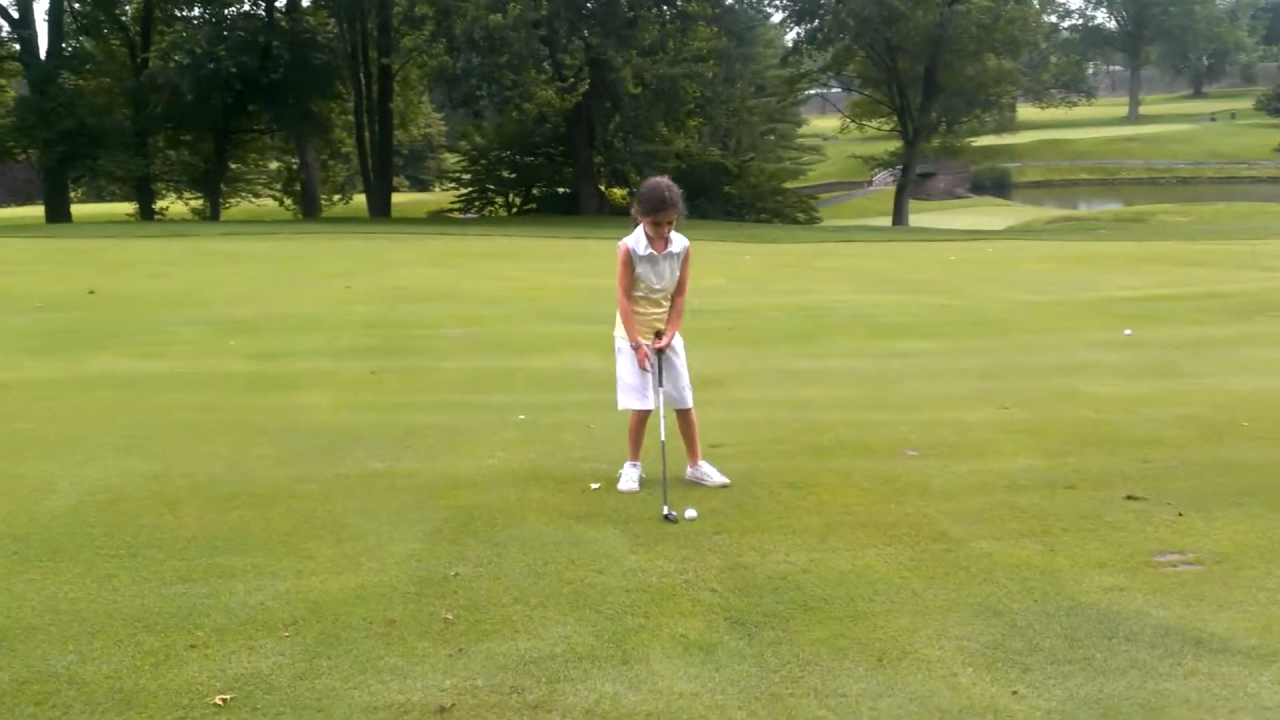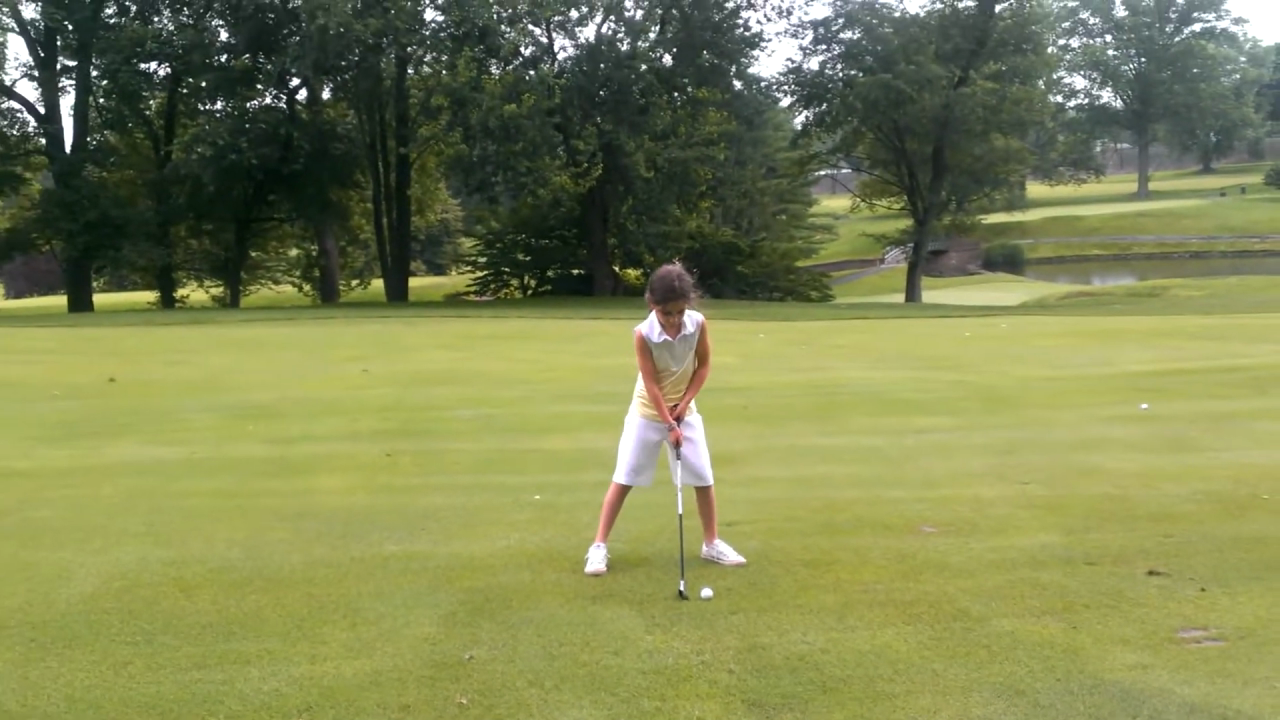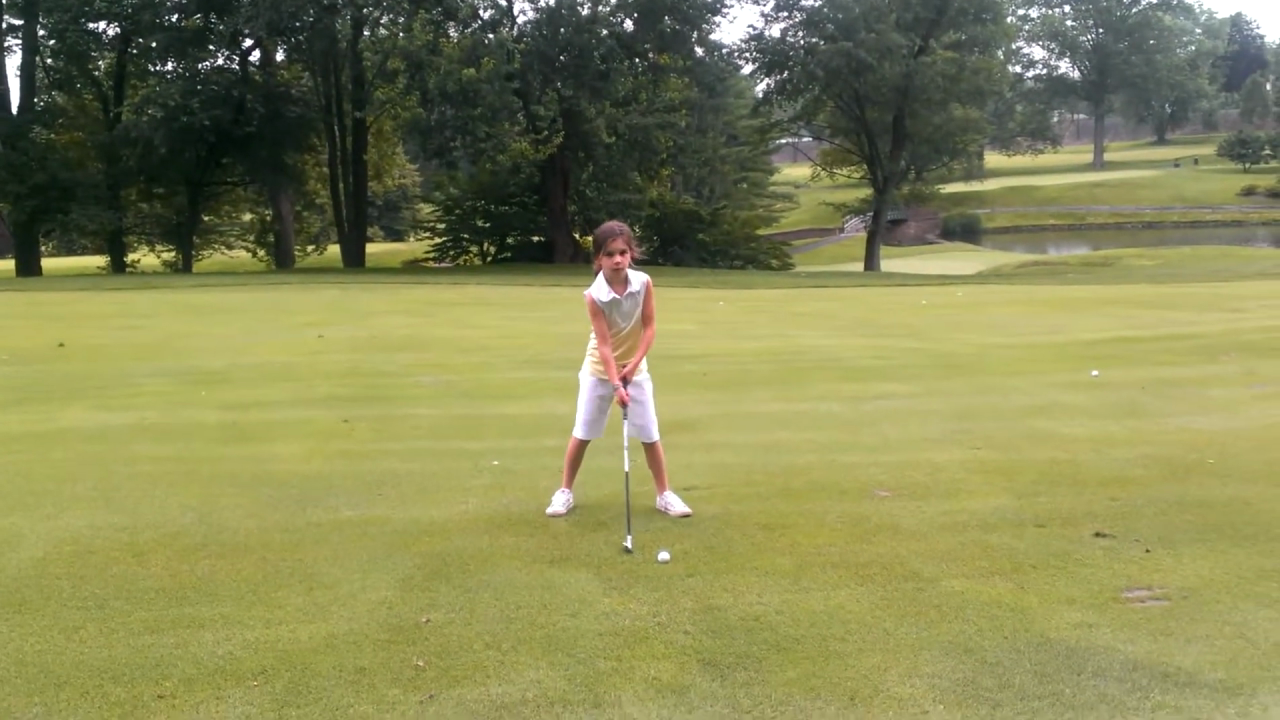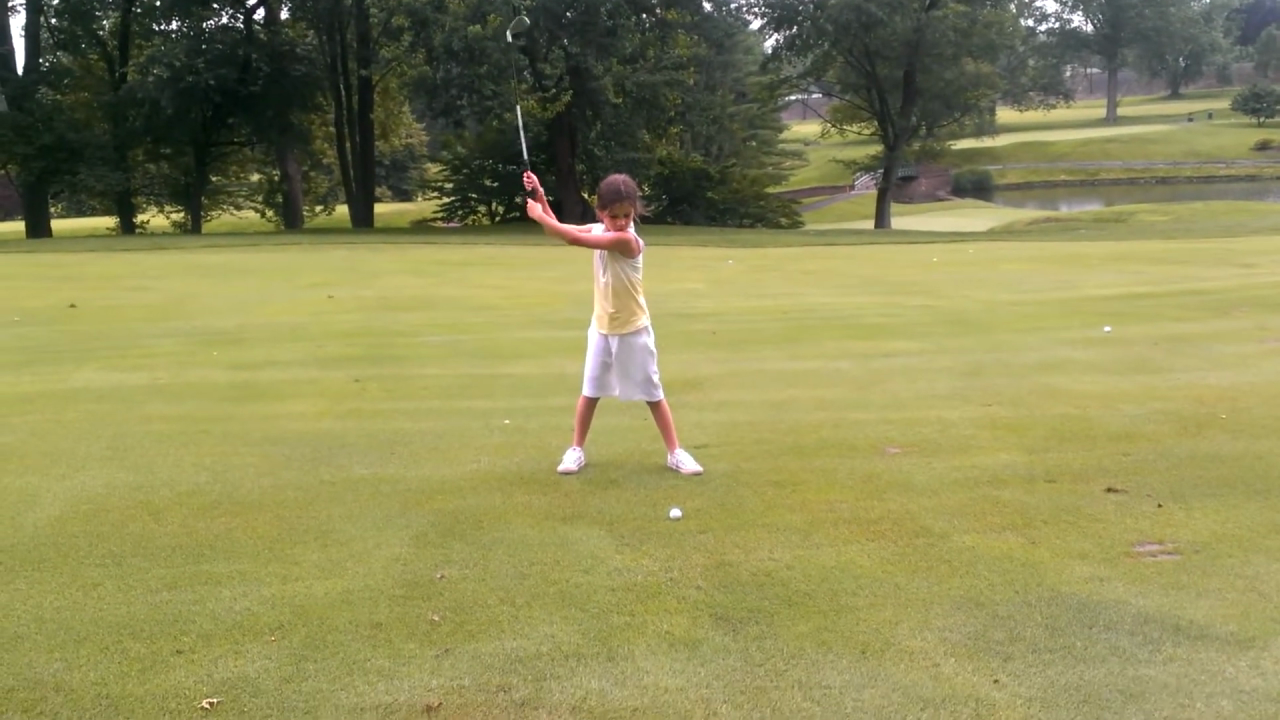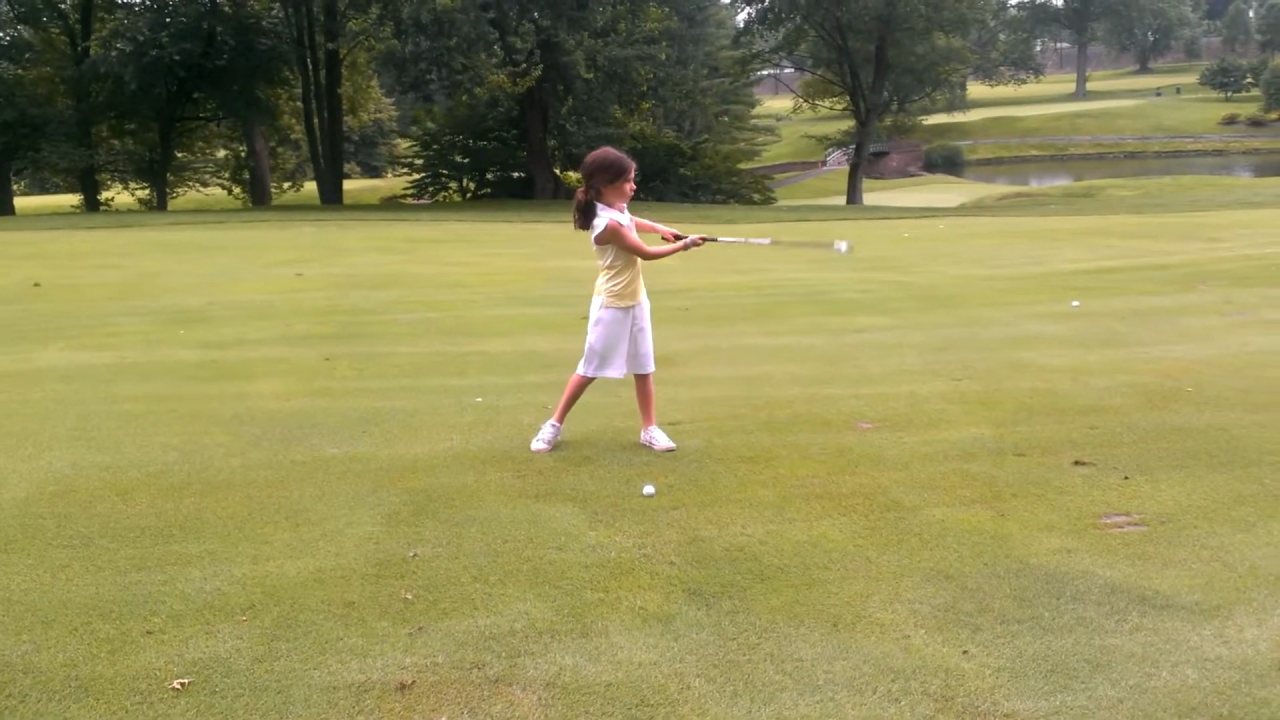
dt=1s
person 1, frame 1
left shoulder: (682, 246)
right shoulder: (628, 248)
left elbow: (680, 295)
right elbow: (624, 298)
left wrist: (668, 334)
right wrist: (636, 344)
left hip: (667, 334)
right hip: (633, 335)
left knee: (683, 401)
right knee: (640, 405)
left ankle: (695, 464)
right ankle: (632, 465)
person 1, frame 2
left shoulder: (698, 324)
right shoulder: (643, 334)
left elbow: (703, 365)
right elbow: (651, 383)
left wrist: (683, 404)
right wrist: (668, 424)
left hip: (684, 411)
right hip: (646, 413)
left knee: (704, 478)
right knee: (623, 479)
left ankle: (712, 543)
right ankle: (599, 546)
person 1, frame 3
left shoulder: (643, 283)
right shoulder: (594, 294)
left elbow: (648, 327)
right elbow: (601, 343)
left wrist: (634, 363)
right wrist: (614, 383)
left hip: (634, 370)
right hip: (601, 371)
left knee: (649, 435)
right knee: (581, 433)
left ankle: (664, 494)
right ankle: (565, 491)
person 1, frame 4
left shoulder: (627, 239)
right shoulder: (599, 231)
left elbow: (574, 238)
right elbow: (561, 229)
left wrist: (540, 217)
right wrist: (539, 196)
left hip: (633, 330)
right hip: (602, 327)
left knee: (652, 393)
right knee: (590, 391)
left ankle: (675, 452)
right ankle: (577, 449)
person 1, frame 5
left shoulder: (618, 208)
right shoulder: (608, 224)
left elbow: (633, 224)
right elbow: (645, 253)
left wrist: (661, 228)
right wrist: (683, 244)
left hip: (636, 301)
right hip: (612, 305)
left knee: (644, 367)
right knee: (590, 368)
left ankle: (649, 428)
right ankle: (555, 424)
